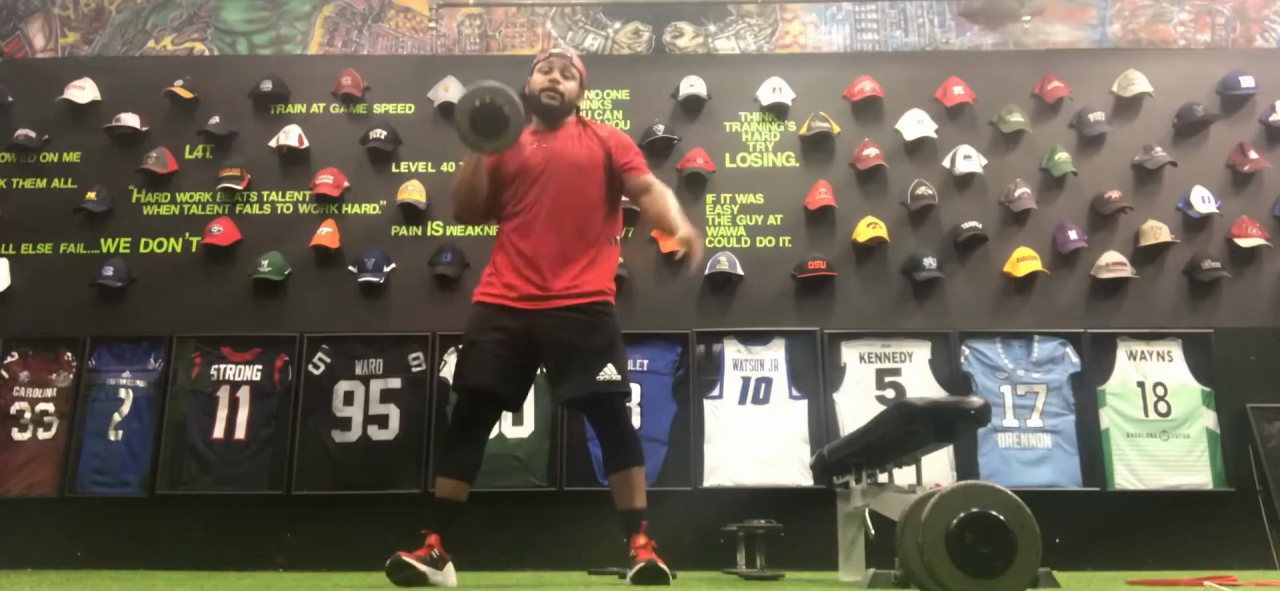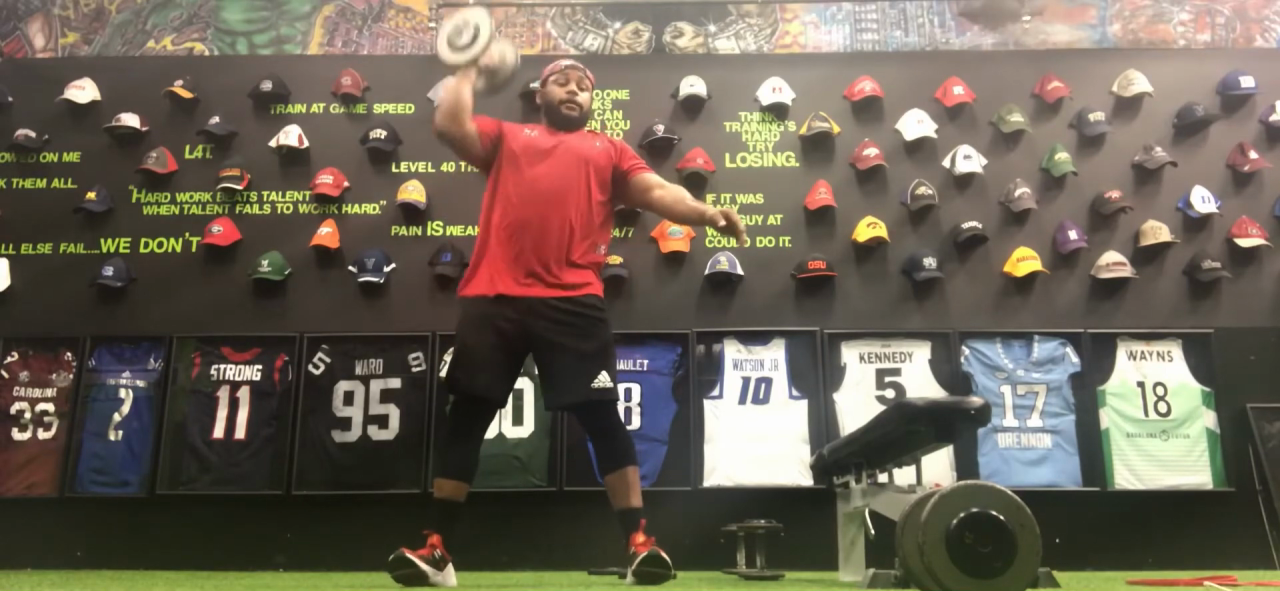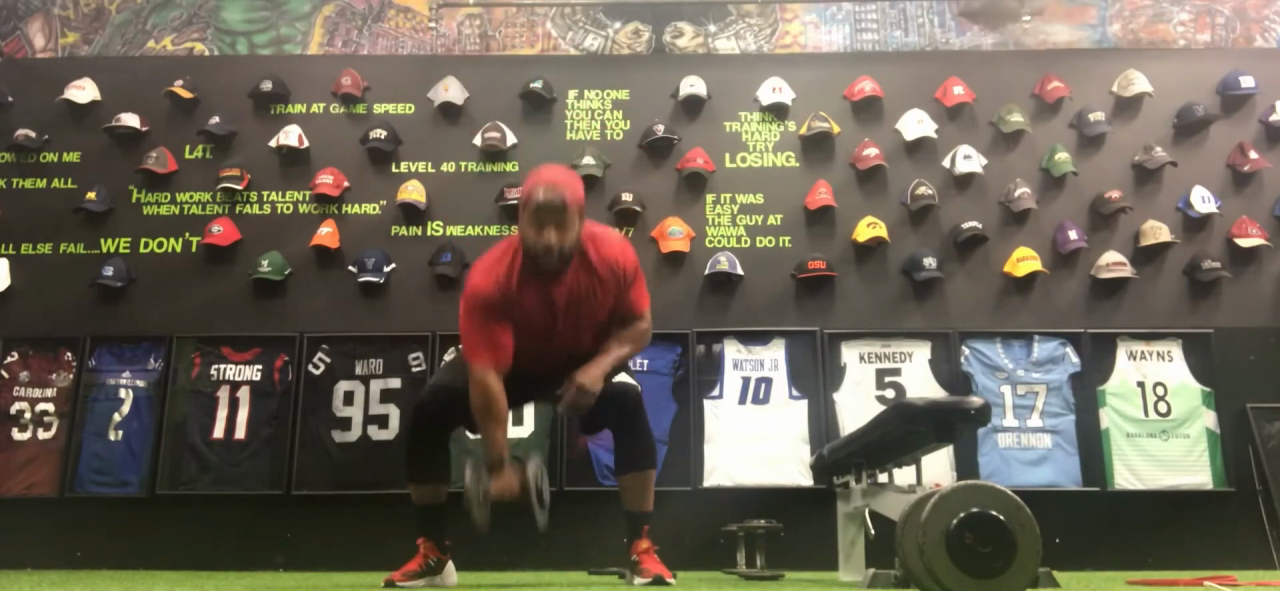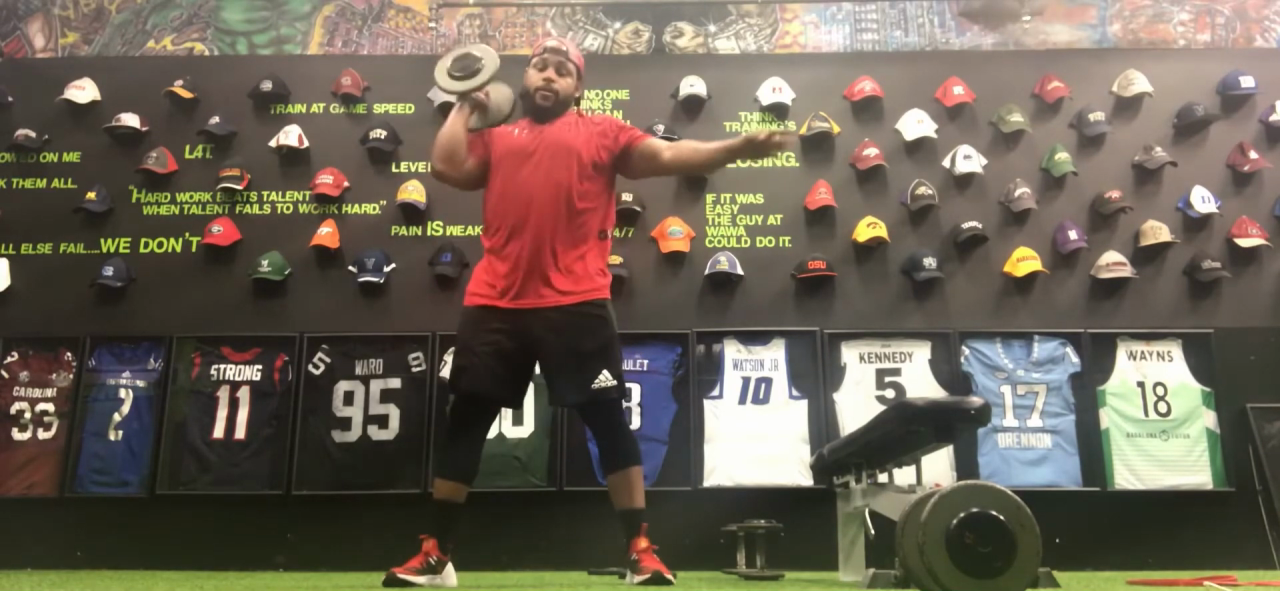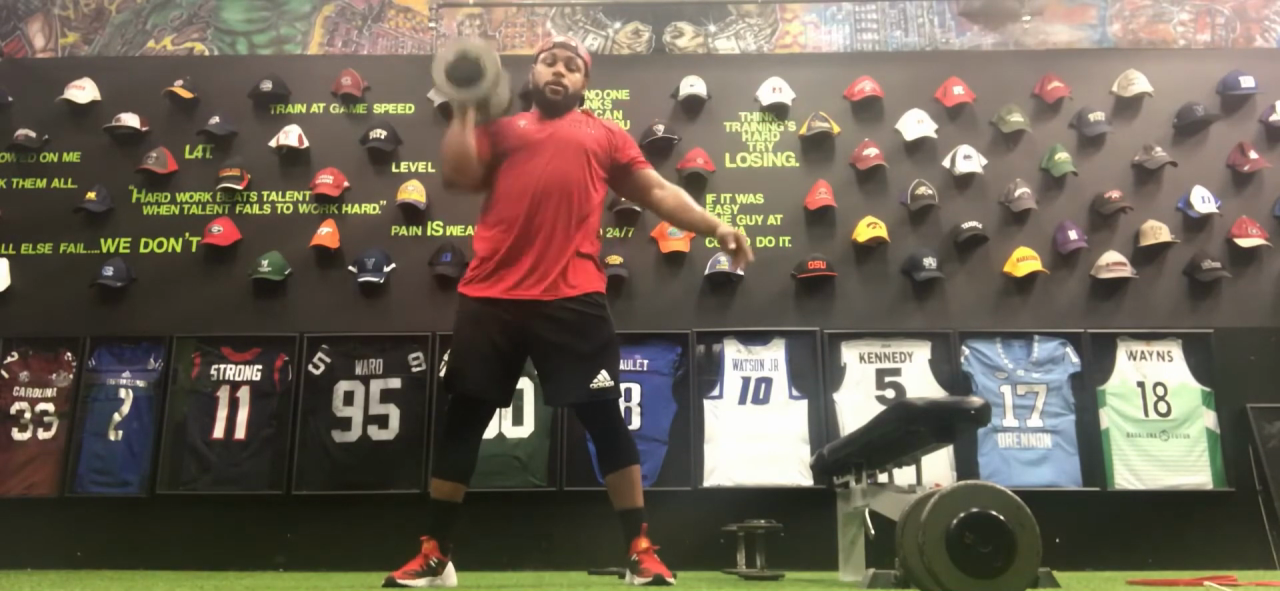
dt=1s
person 1, frame 1
left shoulder: (607, 142)
right shoulder: (506, 146)
left elbow: (650, 191)
right elbow: (467, 212)
left wrist: (681, 227)
right wrist: (479, 149)
left hip: (583, 305)
right hip: (503, 303)
left knee: (611, 415)
right knee: (470, 417)
left ankle: (641, 547)
person 1, frame 2
left shoulder: (609, 150)
right shoulder: (506, 139)
left elbow: (658, 192)
right elbow: (448, 124)
left wrist: (709, 212)
right wrist: (467, 70)
left hip: (573, 301)
right hip: (493, 297)
left knee: (602, 417)
right knee: (467, 415)
left ankle: (641, 544)
person 1, frame 3
left shoulder: (614, 255)
right shoulder: (489, 280)
left elbow: (638, 322)
right elbow: (486, 380)
left wrist: (600, 365)
right wrist: (499, 466)
left hip: (581, 361)
right hip: (509, 366)
left knee: (628, 405)
right knee: (428, 411)
left ankle: (641, 551)
right ankle: (433, 553)
person 1, frame 4
left shoulder: (602, 132)
right shoulder: (498, 137)
left elbow: (667, 155)
right elbow: (447, 168)
left wrist: (741, 145)
right wrist: (465, 105)
left hip: (576, 302)
right hip: (494, 304)
left knee: (608, 419)
right knee: (466, 419)
person 1, frame 5
left shoulder: (605, 136)
right shoulder: (501, 129)
left elbow: (658, 192)
right elbow: (457, 176)
left wrist: (717, 228)
right wrist: (466, 108)
left hip: (572, 298)
right hip: (490, 295)
left knee: (604, 417)
right knee: (463, 418)
